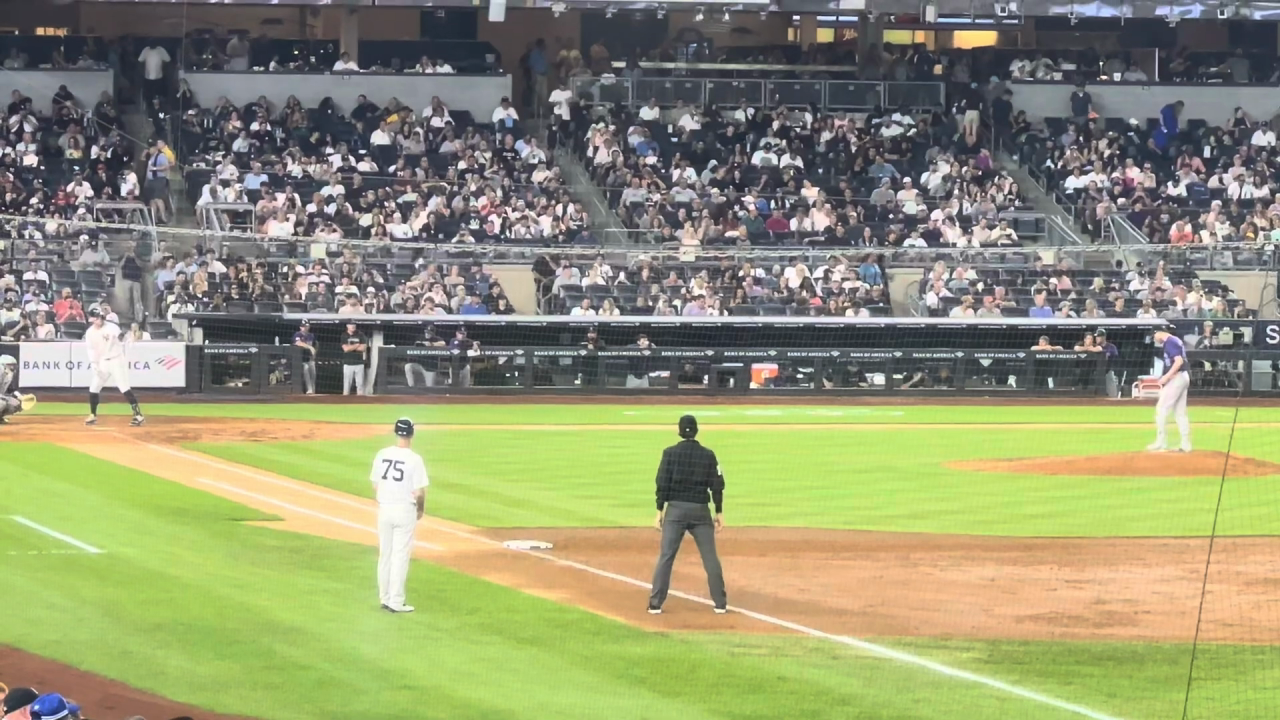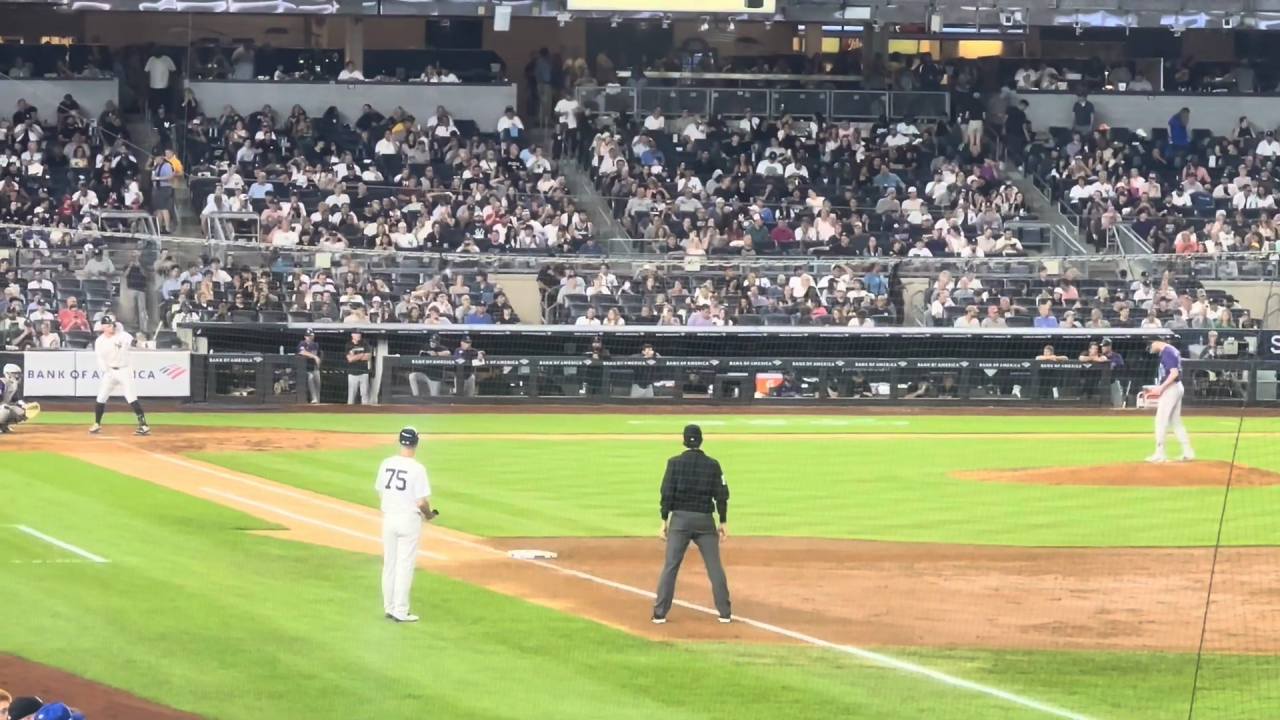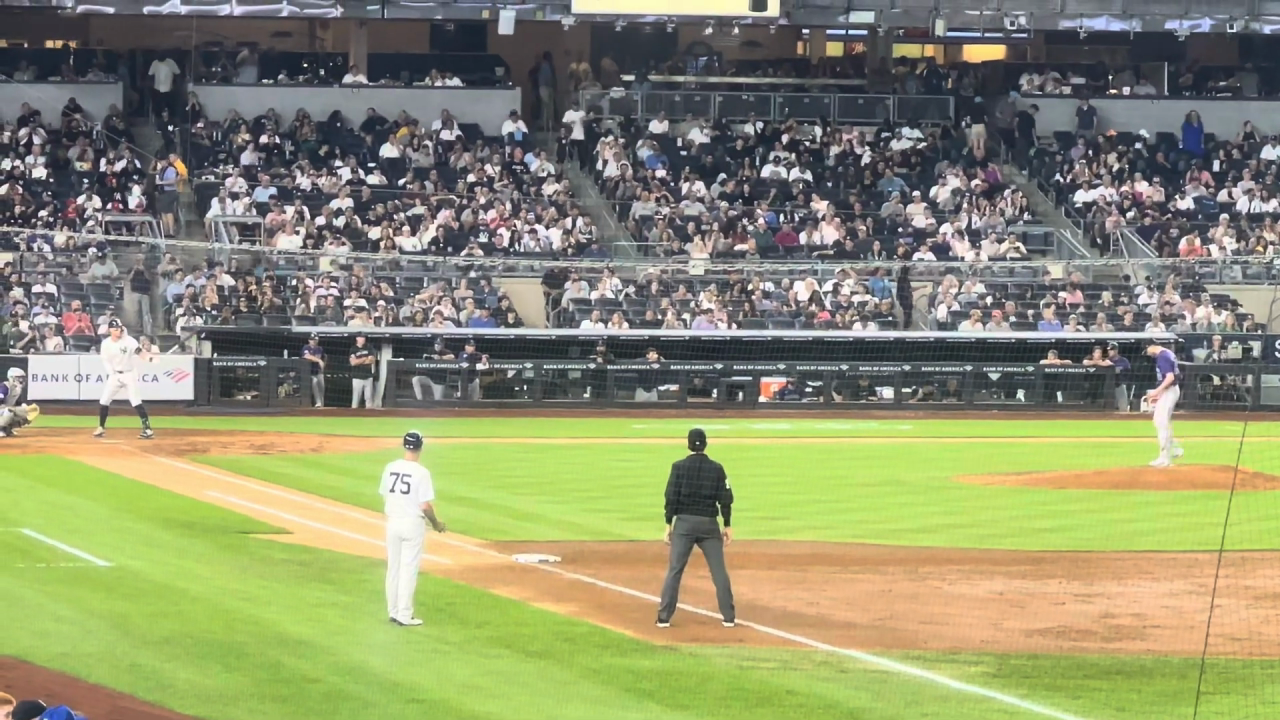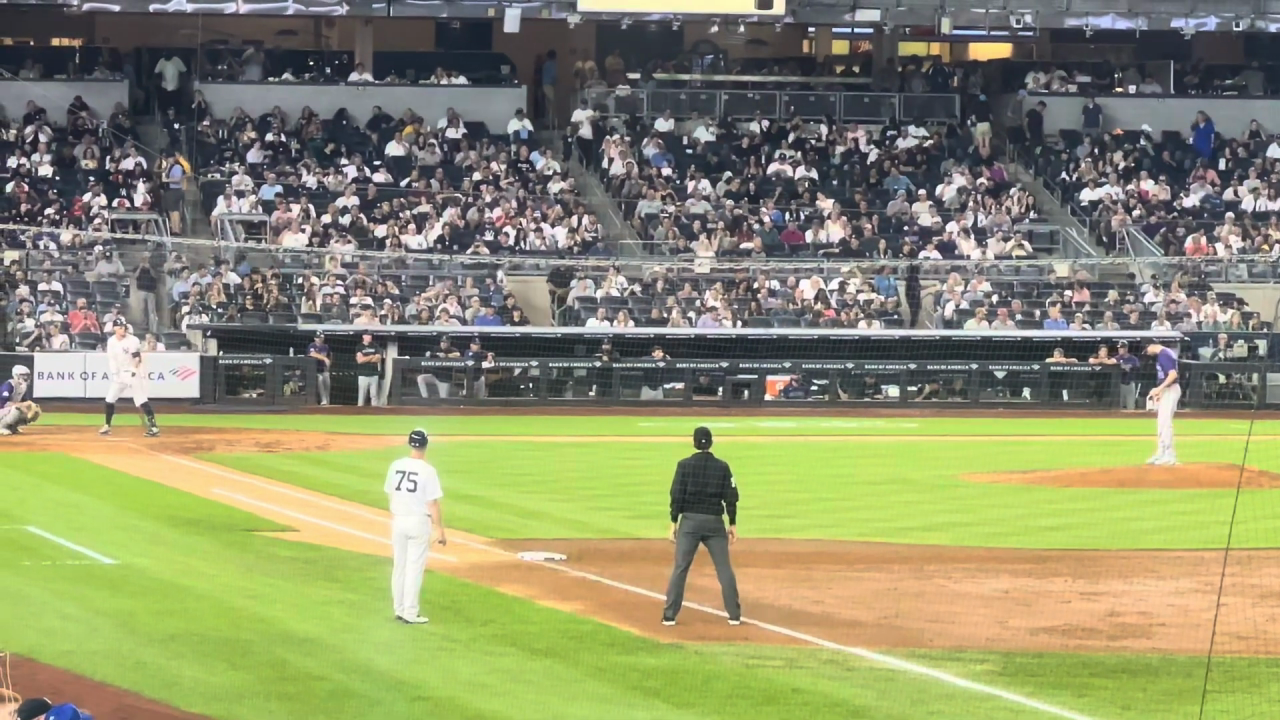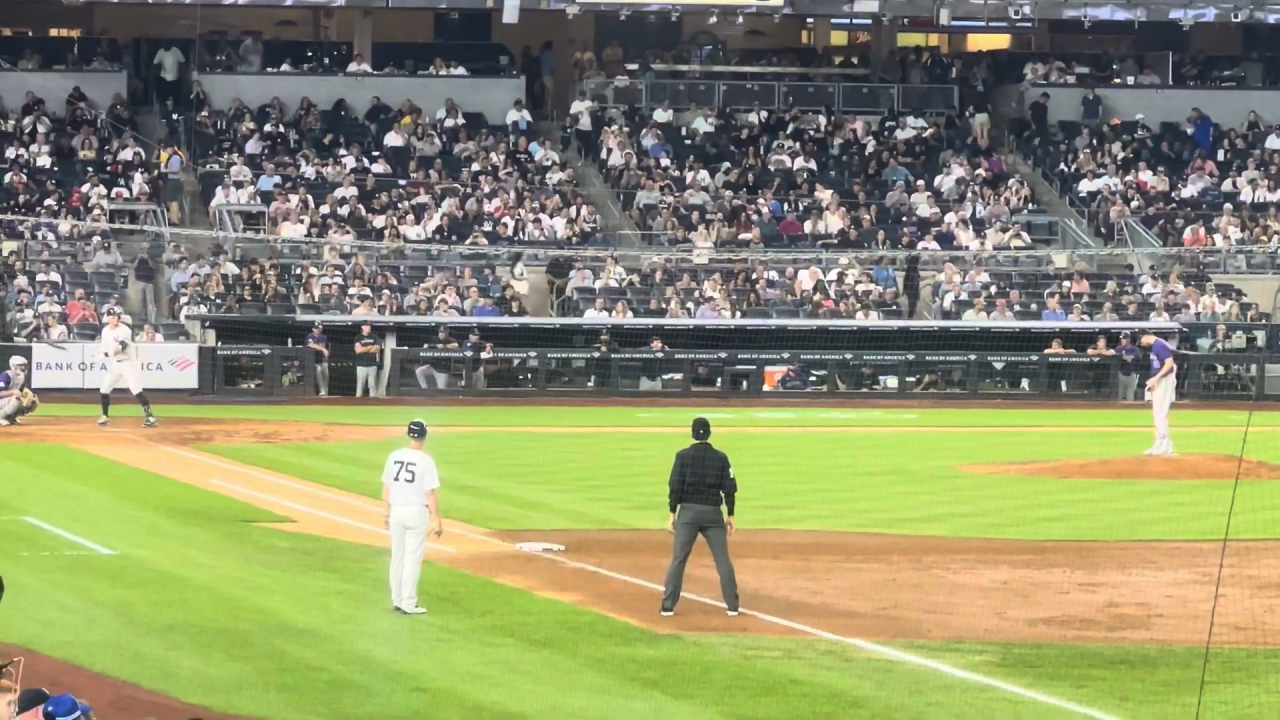
dt=0.3s
person 1, frame 1
left shoulder: (670, 453)
right shoulder: (708, 455)
left elbow: (662, 484)
right elbow: (717, 486)
left wrist: (660, 511)
right wrist: (718, 512)
left hip: (675, 509)
right hip: (700, 510)
left knee: (666, 557)
right knee: (710, 557)
left ankle: (655, 604)
right ankle: (720, 603)
person 1, frame 2
left shoulder: (675, 463)
right shoulder: (712, 464)
left elbow: (667, 494)
right elbow: (721, 496)
left wrist: (664, 520)
right wrist: (723, 522)
left hip: (680, 518)
right hip: (705, 519)
left knee: (670, 566)
right knee: (715, 567)
left ankle: (660, 613)
right ankle: (725, 613)
person 1, frame 3
left shoulder: (679, 466)
right shoulder: (717, 468)
left elbow: (671, 498)
right elbow: (726, 499)
left wrist: (669, 525)
right wrist: (727, 525)
left hip: (684, 522)
right hip: (709, 523)
left knee: (674, 570)
right knee: (719, 571)
left ankle: (664, 617)
right ankle: (729, 617)
person 1, frame 4
left shoulder: (685, 465)
right shoulder: (722, 466)
left elbow: (676, 496)
right elbow: (731, 498)
left wrist: (673, 523)
right wrist: (732, 524)
left hip: (690, 520)
right hip: (714, 522)
left knee: (680, 568)
right knee: (725, 569)
left ankle: (669, 616)
right ankle: (734, 615)
person 1, frame 5
left shoulder: (683, 455)
right shoulder: (721, 457)
left elbow: (675, 487)
right elbow: (729, 488)
left wrist: (672, 513)
right wrist: (730, 515)
left hip: (688, 511)
right hip: (713, 512)
left knee: (678, 559)
right knee: (723, 560)
left ankle: (668, 606)
right ankle: (732, 606)
person 2, frame 1
left shoulder: (382, 455)
right shoulder: (414, 459)
left elbow: (375, 486)
right elbow: (419, 492)
right wrist: (421, 509)
left hip: (384, 509)
right hip: (405, 511)
left knee: (385, 555)
right knee: (400, 557)
left ankle: (385, 599)
right ankle: (396, 602)
person 2, frame 2
left shoulder: (386, 464)
right shoulder: (417, 468)
left elbow: (381, 495)
right elbow: (421, 501)
right wrist: (429, 514)
left hip: (389, 518)
right hip: (409, 520)
left knee: (389, 565)
right knee: (405, 566)
left ankle: (389, 608)
right ankle: (400, 611)
person 2, frame 3
left shoulder: (390, 468)
right shoulder: (421, 472)
left elbow: (385, 498)
right elbow: (425, 505)
right wrist: (436, 523)
left hip: (392, 522)
right hip: (412, 524)
left knee: (393, 569)
right knee: (408, 570)
left ankle: (393, 612)
right ankle: (404, 615)
person 2, frame 4
left shoulder: (395, 466)
right shoulder: (428, 470)
left elbow: (390, 497)
right elbow: (433, 504)
right wrist: (441, 530)
left hip: (398, 521)
right hip: (419, 522)
left knee: (399, 567)
right knee: (415, 568)
left ankle: (399, 610)
right ankle: (410, 614)
person 2, frame 5
left shoulder: (394, 456)
right shoulder: (426, 460)
left elbow: (386, 488)
right elbow: (430, 493)
left wrist: (387, 512)
right wrist: (437, 520)
left hip: (397, 511)
right hip: (417, 512)
left knee: (397, 557)
right knee: (412, 559)
left ankle: (397, 601)
right ankle: (408, 604)
